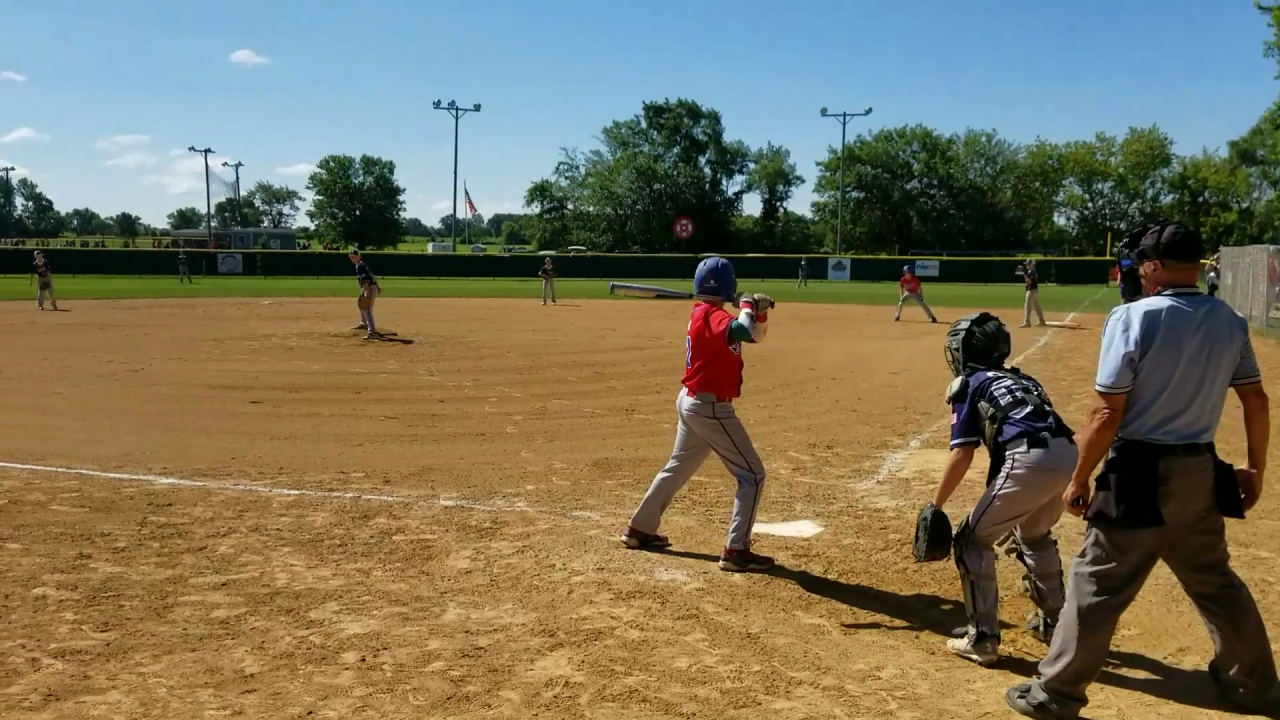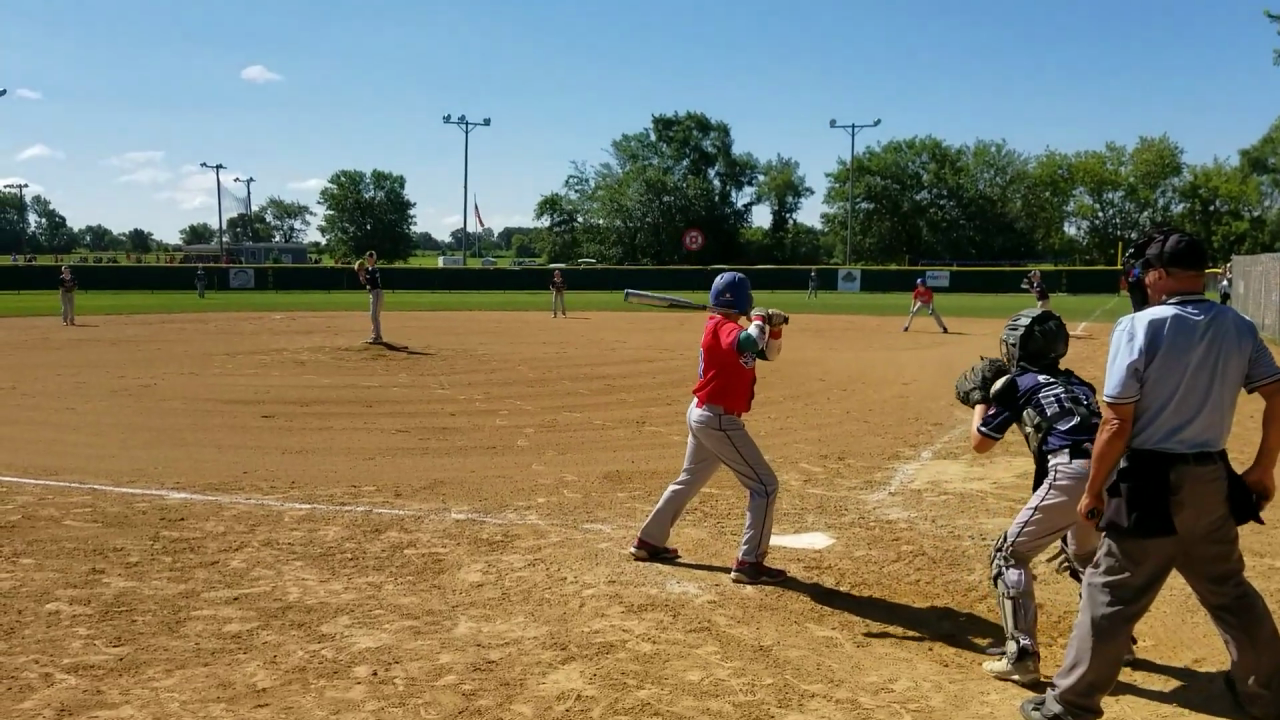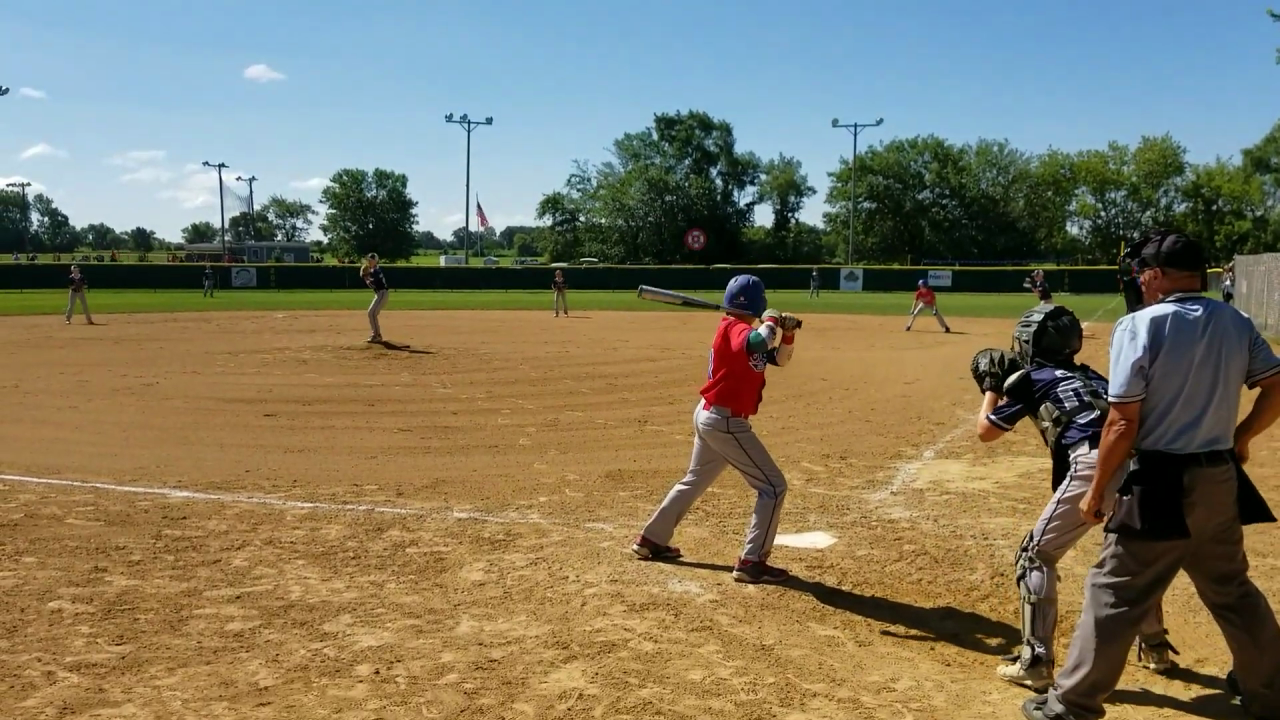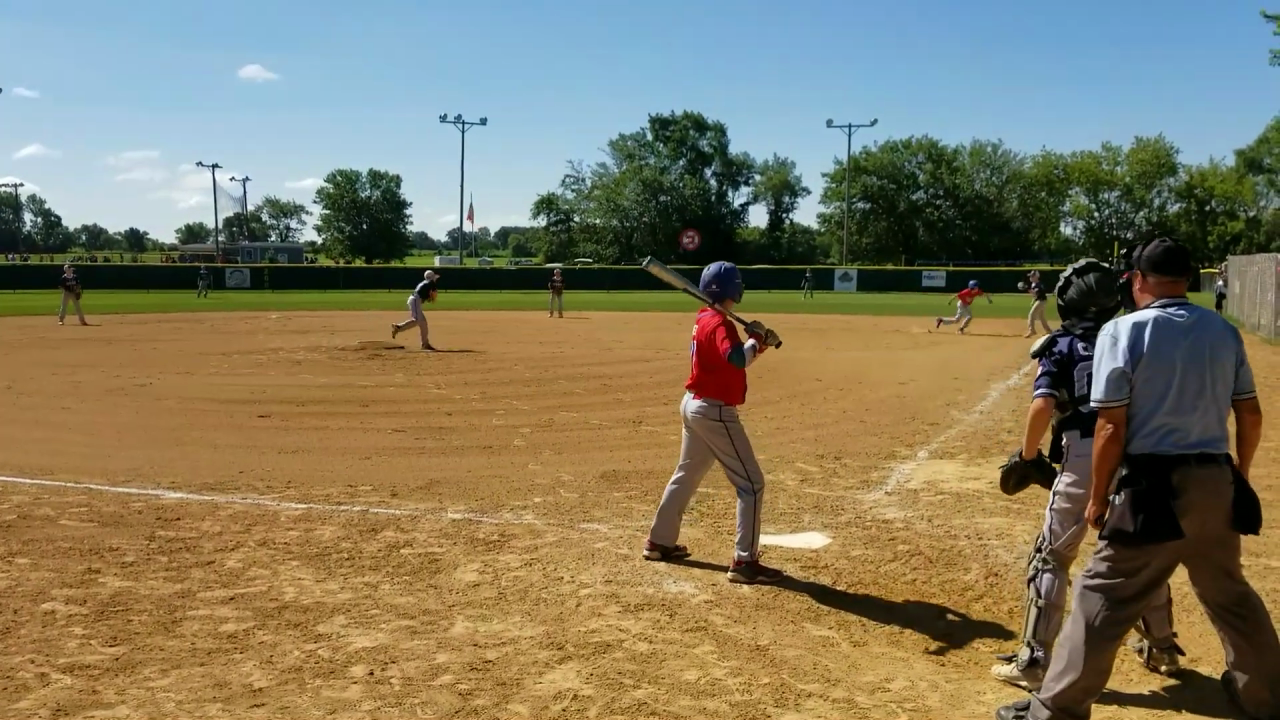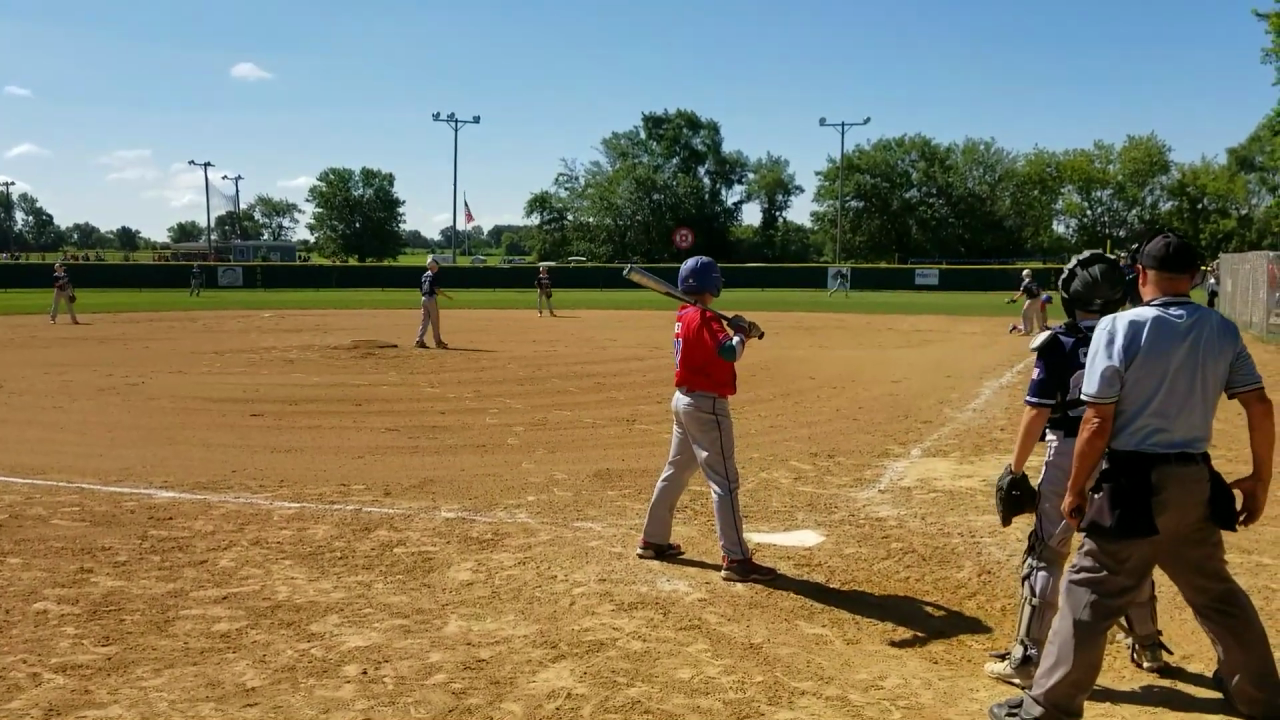
dt=1s
person 1, frame 1
left shoulder: (1133, 317)
right shoulder: (1229, 321)
left elbow: (1108, 413)
left wrist: (1079, 480)
left hip: (1140, 474)
right hip: (1201, 472)
left knee: (1096, 586)
right knee: (1215, 581)
person 1, frame 2
left shoulder: (1138, 327)
right shoulder: (1238, 328)
left elbow: (1117, 424)
left wrist: (1092, 491)
left hip: (1150, 484)
right hip: (1213, 481)
left knee: (1109, 595)
right knee: (1229, 591)
person 1, frame 3
left shoulder: (1140, 326)
right shoulder: (1236, 322)
left elbow: (1123, 424)
left wrist: (1097, 490)
left hip: (1162, 484)
right hip: (1221, 480)
left knee: (1113, 594)
right knee: (1232, 590)
person 1, frame 4
left shoulder: (1123, 331)
right shoulder: (1223, 331)
left elbow: (1111, 427)
left wrist: (1097, 497)
right wrist: (1239, 470)
left hip: (1154, 487)
right hip: (1217, 483)
left knee: (1102, 598)
right knee: (1231, 594)
person 1, frame 5
left shoulder: (1119, 327)
right shoulder: (1222, 331)
left elbow: (1097, 423)
left wrist: (1075, 490)
left hip: (1134, 485)
right hip: (1196, 482)
left knee: (1087, 596)
right knee: (1217, 593)
person 2, frame 1
left shoulder: (969, 385)
right shoulder: (1023, 380)
left elbow: (962, 455)
left wrist: (935, 506)
left hip: (1030, 461)
right hip: (1068, 457)
left knee: (972, 539)
right knee: (1034, 535)
left ankle: (982, 639)
right ankle: (1051, 622)
person 2, frame 2
left shoulder: (1015, 385)
right shoulder: (1077, 383)
left elbow: (980, 443)
left wrist: (981, 400)
left hip: (1071, 475)
left knee: (1009, 555)
right knee: (1085, 552)
left ankle: (1021, 656)
person 2, frame 3
left shoulder: (1030, 380)
right shoulder: (1089, 376)
left elbow: (986, 431)
left wrist: (991, 387)
left hip: (1093, 467)
left knee: (1036, 555)
left ankle: (1036, 661)
right ankle: (1155, 645)
person 2, frame 4
left shoulder: (1060, 346)
left elbow: (1042, 406)
left wrist: (1027, 455)
left hip: (1084, 456)
left knee: (1051, 557)
left ankle: (1034, 661)
right ankle: (1161, 648)
person 2, frame 5
left shoulder: (1058, 344)
left elbow: (1037, 413)
left wrist: (1015, 468)
left hip: (1069, 457)
left knee: (1045, 554)
left ankle: (1026, 658)
right ankle: (1147, 646)
person 3, frame 1
left shoulder: (705, 314)
right shoulder: (712, 315)
left elbow: (755, 335)
right elbow: (742, 330)
left wrist: (759, 312)
right wrist: (747, 306)
left hip: (690, 401)
right hip: (710, 407)
left knee: (677, 467)
right knee: (752, 474)
left ankle: (640, 529)
right ankle: (736, 550)
person 3, frame 2
left shoulder: (724, 328)
right shoulder: (723, 326)
left elbow: (769, 353)
right elbow: (750, 342)
left wrist: (774, 328)
right wrist: (759, 319)
left hip: (702, 414)
right hip: (718, 419)
left knee: (689, 480)
right knee: (764, 485)
left ankle: (648, 541)
right ankle: (748, 563)
person 3, frame 3
left shoulder: (737, 330)
right shoulder: (736, 328)
left elbow: (780, 358)
right elbow: (760, 341)
left wrist: (786, 333)
right wrist: (772, 321)
left hip: (708, 415)
right hip: (725, 422)
left knee: (694, 481)
right knee: (773, 486)
left ankle: (651, 538)
right ankle: (751, 562)
person 3, frame 4
left shoulder: (704, 320)
right shoulder: (719, 323)
left elbow: (734, 358)
right elbow: (739, 359)
left wrist: (759, 344)
right wrist: (755, 338)
left hip: (693, 405)
right hip: (715, 411)
left knee: (686, 475)
right knee: (751, 483)
left ankle: (659, 542)
right ankle: (744, 562)
person 3, frame 5
left shoulder: (684, 316)
right shoulder: (705, 318)
left elbow: (715, 350)
right elbow: (729, 353)
left wrist: (741, 334)
right wrist: (740, 332)
left hip: (683, 400)
right hip: (706, 405)
left knee: (676, 471)
right knee: (724, 481)
left ankle: (652, 540)
right ankle: (736, 559)
